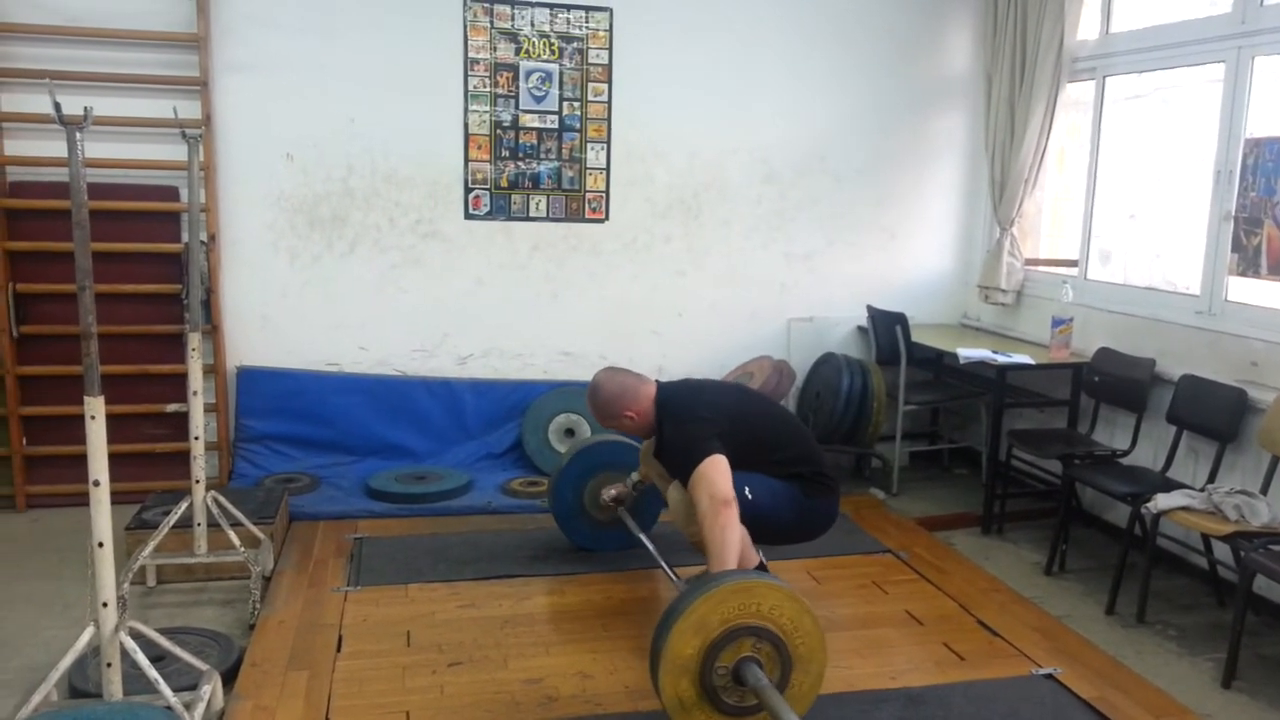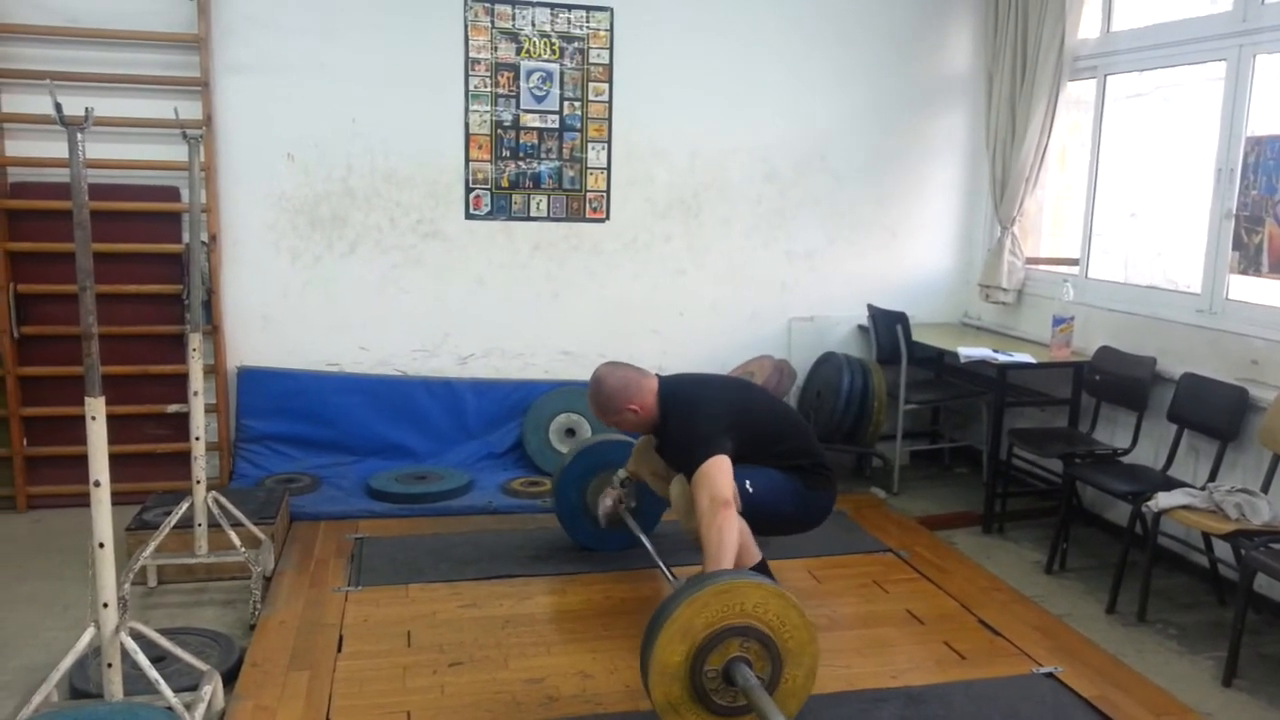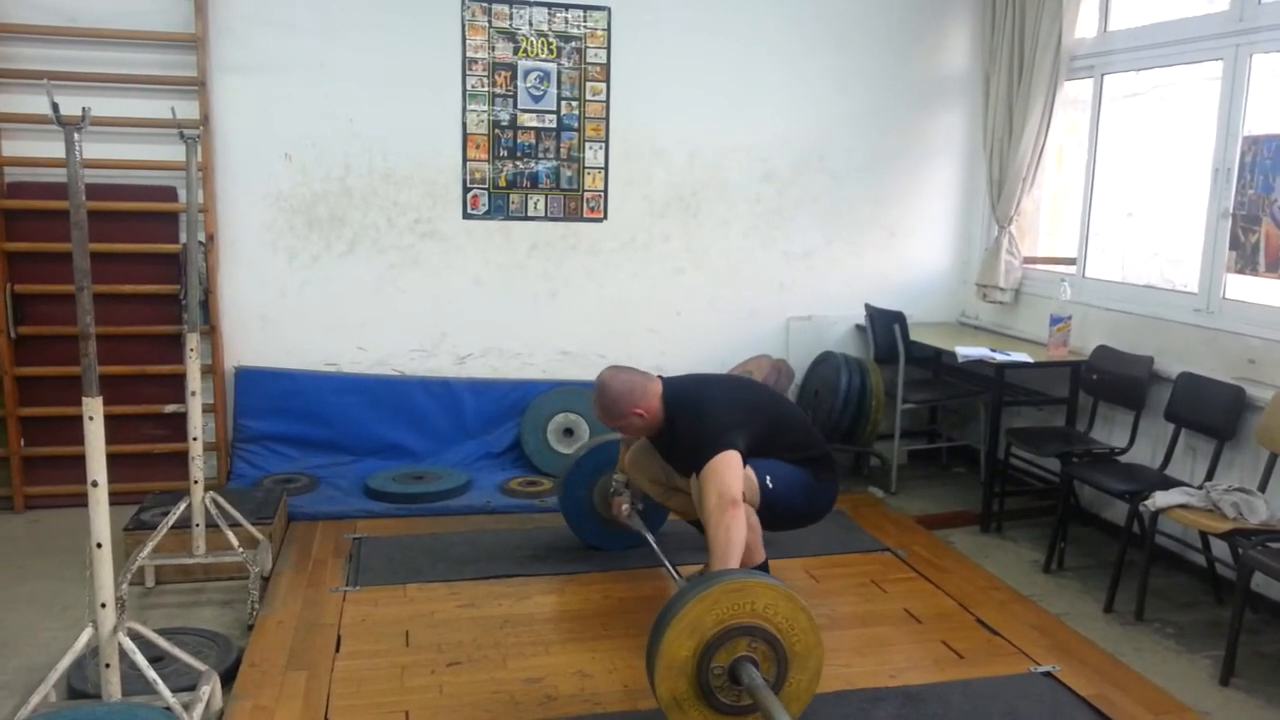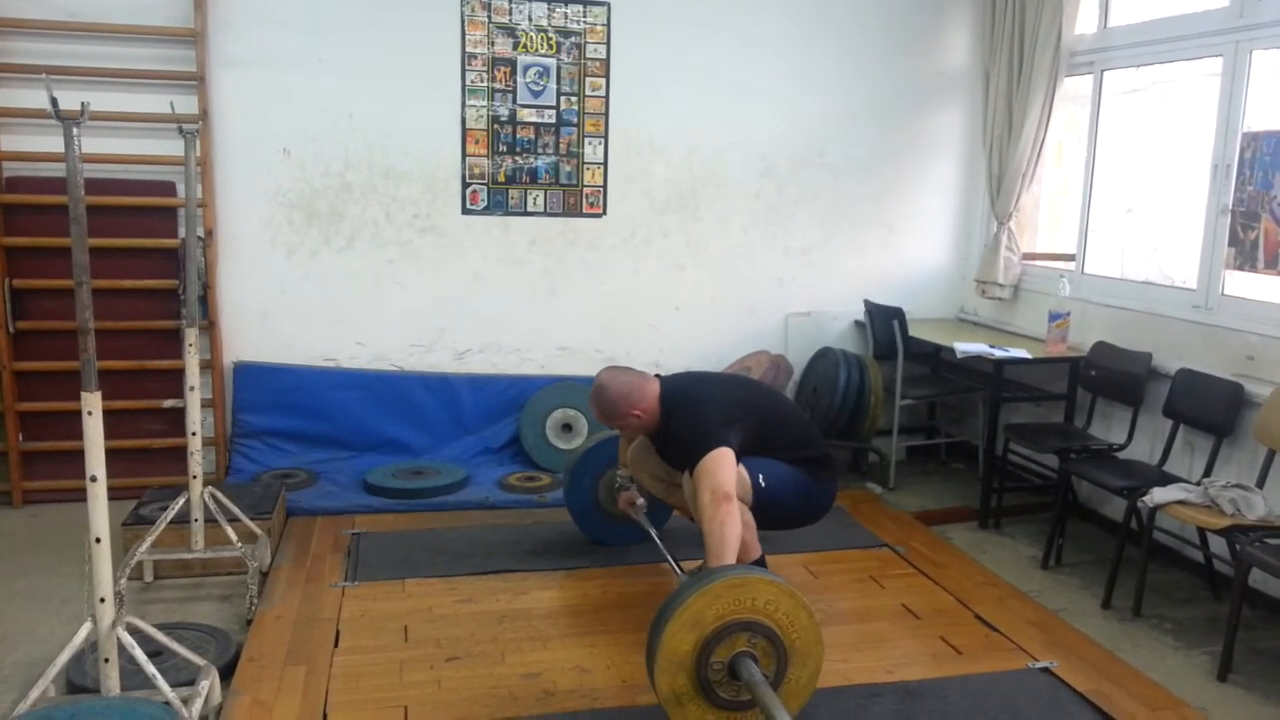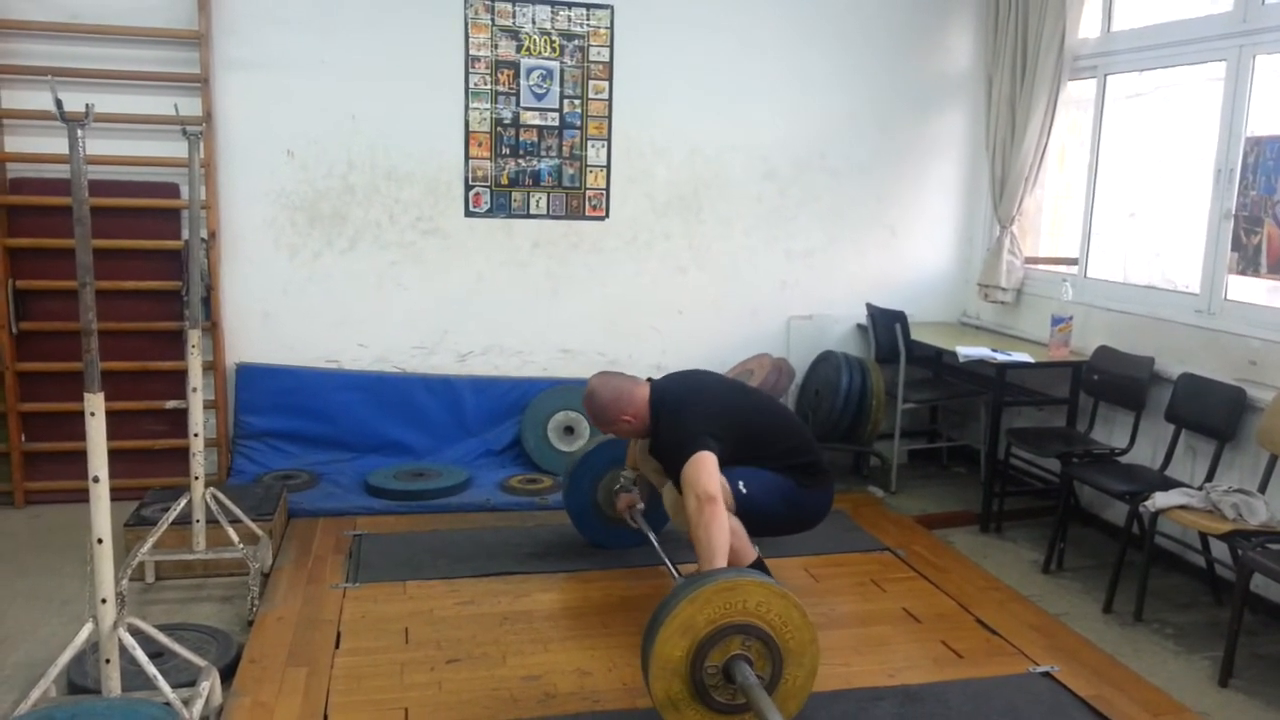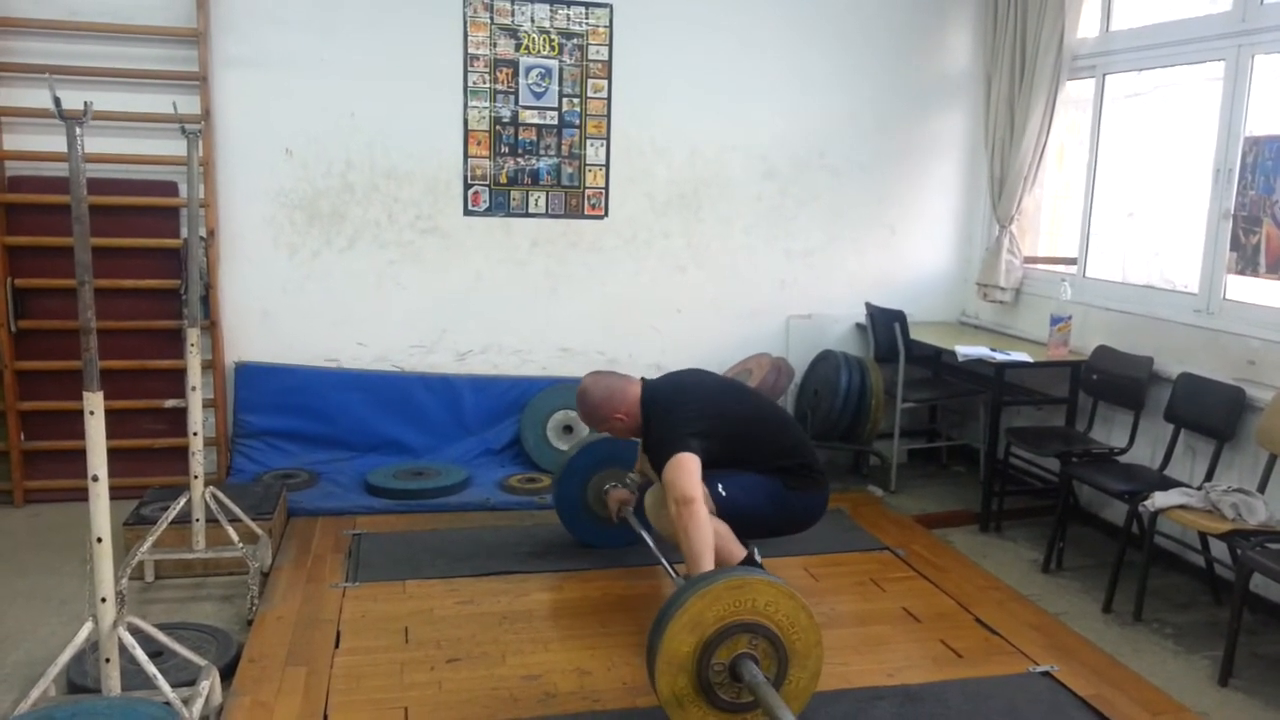
dt=0.3s
person 1, frame 1
left shoulder: (686, 425)
right shoulder: (672, 400)
left elbow: (720, 505)
right wrist: (631, 485)
left hip: (807, 499)
left knee: (687, 498)
right knee: (655, 455)
right ankle: (745, 560)
person 1, frame 2
left shoulder: (695, 421)
right shoulder: (667, 395)
left elbow: (718, 506)
left hip: (805, 491)
left knee: (691, 491)
right knee: (648, 455)
right ankle: (740, 554)
person 1, frame 3
left shoulder: (704, 421)
right shoulder: (663, 397)
left elbow: (726, 503)
right wrist: (622, 487)
left hip: (809, 483)
left knee: (715, 488)
right knee: (640, 461)
right ankle: (739, 556)
person 1, frame 4
left shoulder: (698, 420)
right shoulder: (667, 393)
left elbow: (720, 499)
left hip: (808, 483)
left knee: (709, 485)
right knee: (642, 455)
right ankle: (739, 548)
person 1, frame 5
left shoulder: (683, 426)
right shoulder: (665, 393)
left elbow: (706, 502)
left hip: (803, 490)
left knee: (684, 495)
right knee: (649, 453)
right ankle: (739, 553)
person 1, frame 6
left shoulder: (671, 423)
right shoulder: (663, 392)
left elbow: (687, 504)
right wrist: (635, 486)
left hip: (796, 493)
left knee: (664, 502)
right knee: (651, 458)
right ankle: (737, 552)
